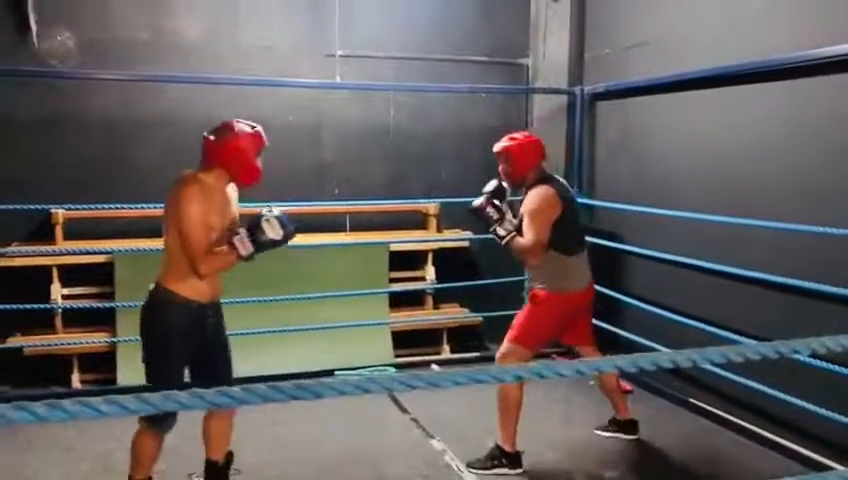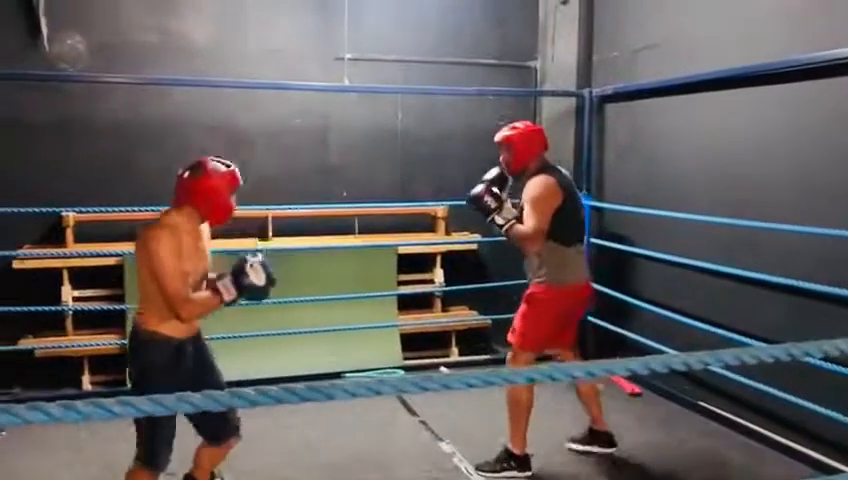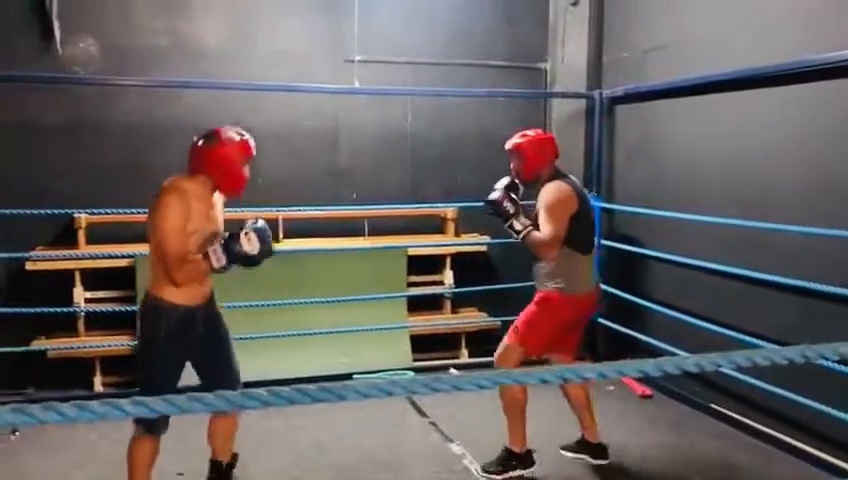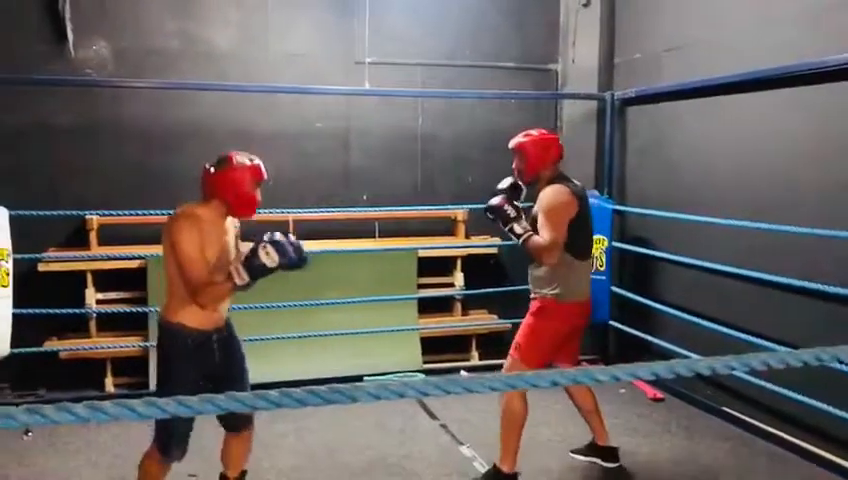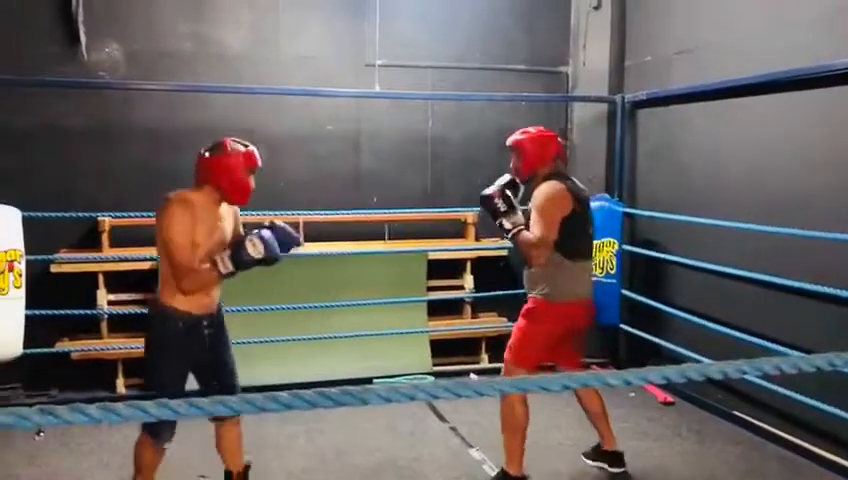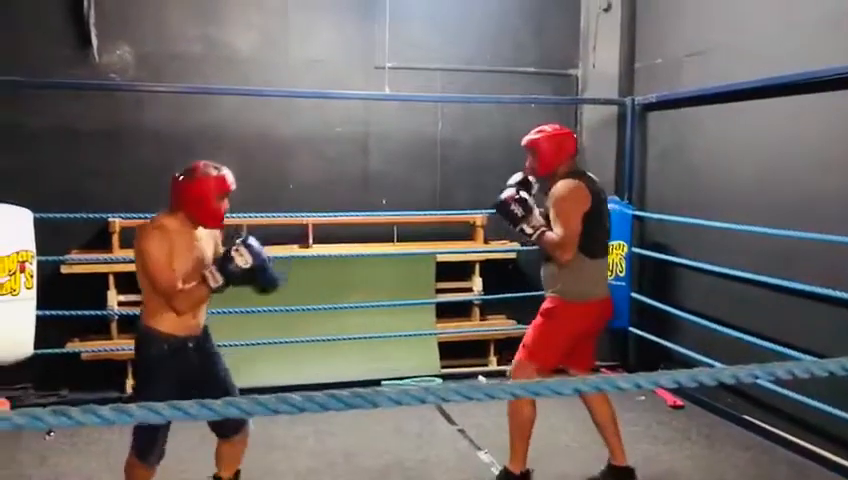
dt=0.2s
person 1, frame 1
left shoulder: (540, 196)
right shoulder: (552, 186)
left elbow: (532, 253)
left wrist: (497, 224)
right wrist: (502, 210)
left hip: (554, 293)
right hip: (578, 288)
left knee: (507, 361)
right knee: (589, 354)
left ankle: (507, 453)
right ankle: (624, 419)
person 1, frame 2
left shoulder: (540, 184)
right shoulder: (555, 178)
left elbow: (531, 242)
left wrist: (496, 212)
right wrist: (503, 203)
left hip: (553, 288)
right hip: (576, 285)
left knee: (518, 363)
right knee: (565, 357)
right ankle: (600, 431)
person 1, frame 3
left shoulder: (555, 192)
right shoulder: (562, 188)
left elbow: (548, 248)
right elbow: (545, 237)
left wrist: (513, 217)
right wrist: (515, 209)
left hip: (561, 296)
right hip: (577, 293)
left knee: (505, 360)
right knee: (561, 364)
right ankle: (592, 441)
person 1, frame 4
left shoulder: (554, 195)
right shoulder: (567, 189)
left elbow: (548, 253)
left wrist: (514, 222)
right wrist: (517, 214)
left hip: (556, 303)
right hip: (575, 300)
left knee: (513, 377)
right knee: (566, 371)
right ankle: (603, 445)
person 1, frame 5
left shoulder: (549, 192)
right shoulder: (570, 189)
left elbow: (538, 251)
left wrist: (507, 218)
right wrist: (514, 211)
left hip: (552, 304)
right hip: (577, 301)
left knee: (513, 381)
right knee: (573, 372)
right ankle: (610, 450)
person 1, frame 6
left shoulder: (568, 189)
right shoulder: (585, 185)
left elbow: (564, 251)
left wrist: (527, 221)
right wrist: (530, 210)
left hip: (570, 305)
right hip: (593, 302)
left knee: (519, 378)
person 2, frame 1
left shoulder: (229, 191)
right shoulder: (191, 191)
right elbow: (202, 264)
left wrist: (262, 233)
right wrist: (250, 240)
left hip: (207, 310)
right hip: (171, 312)
right knee: (160, 419)
person 2, frame 2
left shoulder: (199, 227)
right shoulder: (162, 233)
right elbow: (182, 307)
left wrist: (234, 282)
right wrist: (232, 287)
left hip: (191, 345)
right hip: (155, 350)
left knee: (225, 433)
person 2, frame 3
left shoulder: (215, 196)
right shoulder: (173, 198)
right elbow: (177, 272)
left wrist: (240, 247)
right wrist: (226, 253)
left hip: (205, 312)
right hip: (166, 317)
right knee: (153, 423)
person 2, frame 4
left shoulder: (230, 222)
right shoulder: (186, 224)
right elbow: (202, 293)
left wrist: (269, 256)
right wrist: (250, 269)
left hip: (221, 335)
right hip: (182, 341)
left knee: (241, 425)
right knee: (170, 444)
person 2, frame 5
left shoulder: (228, 208)
right shoulder: (178, 209)
left elbow: (237, 247)
right elbow: (187, 280)
left wrist: (268, 240)
right wrist: (234, 260)
left hip: (212, 323)
right hip: (172, 325)
left knee: (229, 412)
right knee: (159, 428)
person 2, frame 6
left shoulder: (209, 230)
right shoulder: (153, 235)
right elbow: (177, 301)
left wrist: (249, 273)
right wrist: (223, 272)
left hip: (200, 344)
right hip: (160, 349)
left knee: (236, 427)
right knee: (148, 449)
